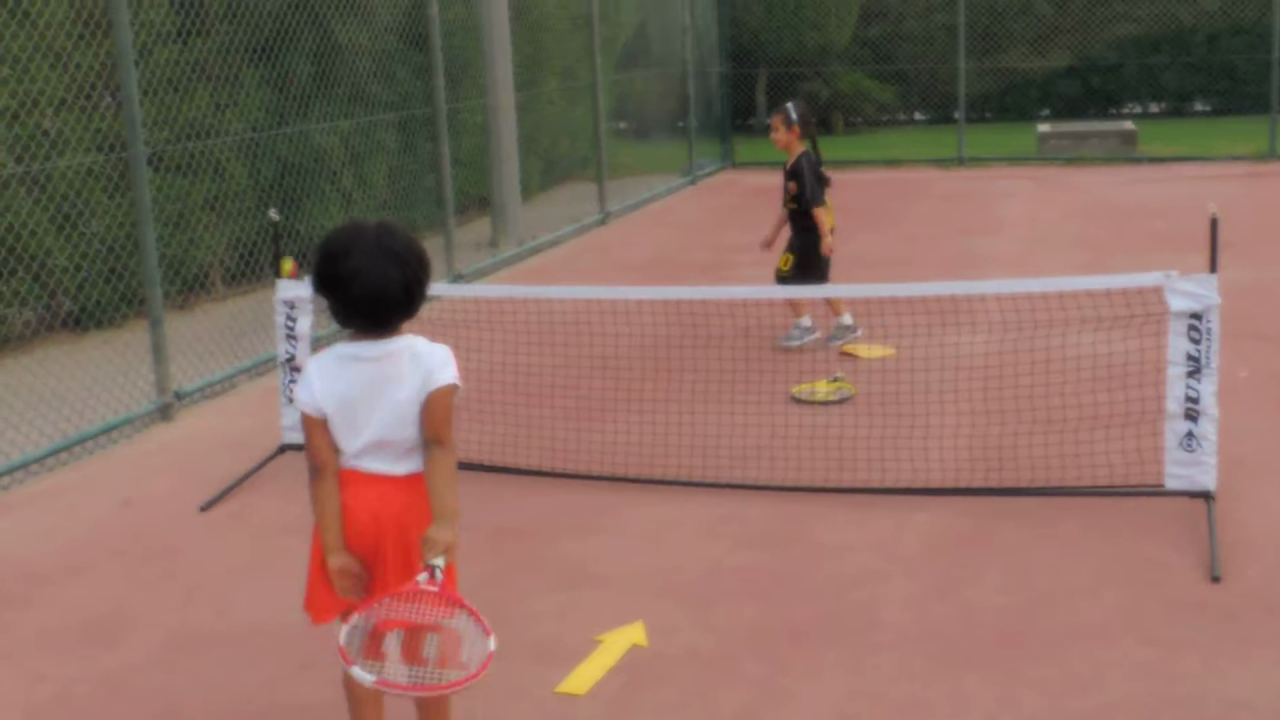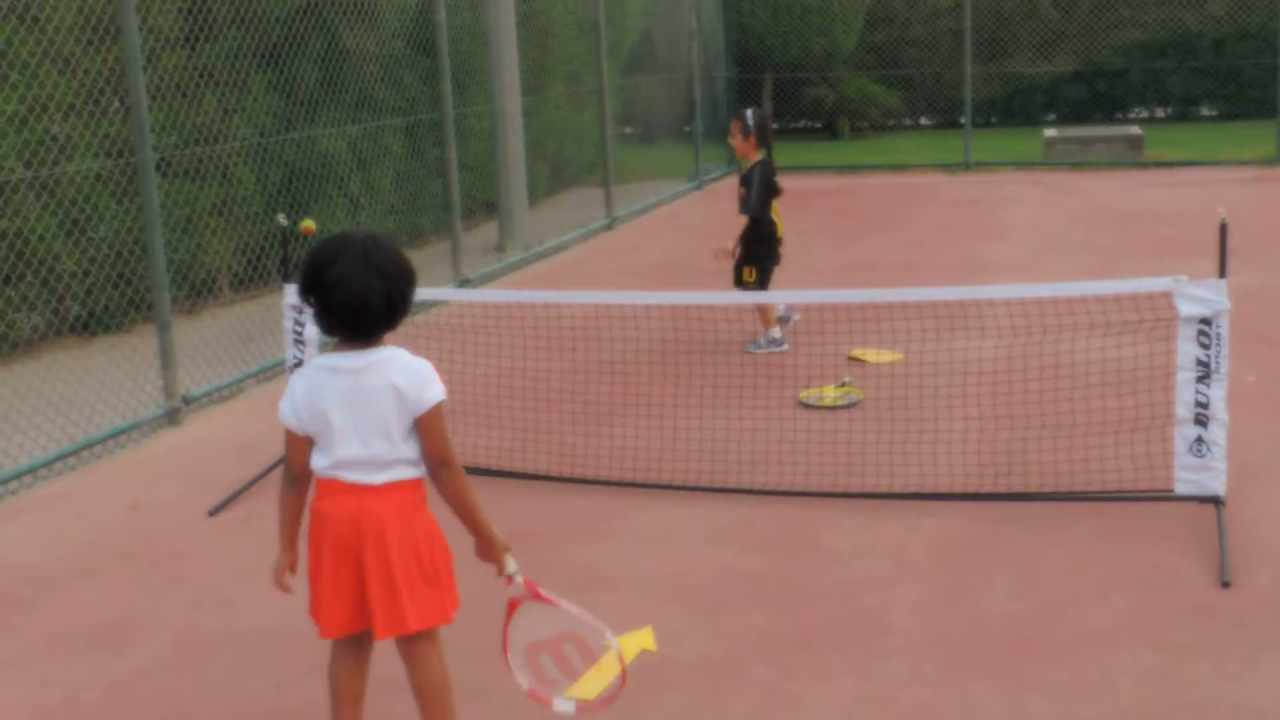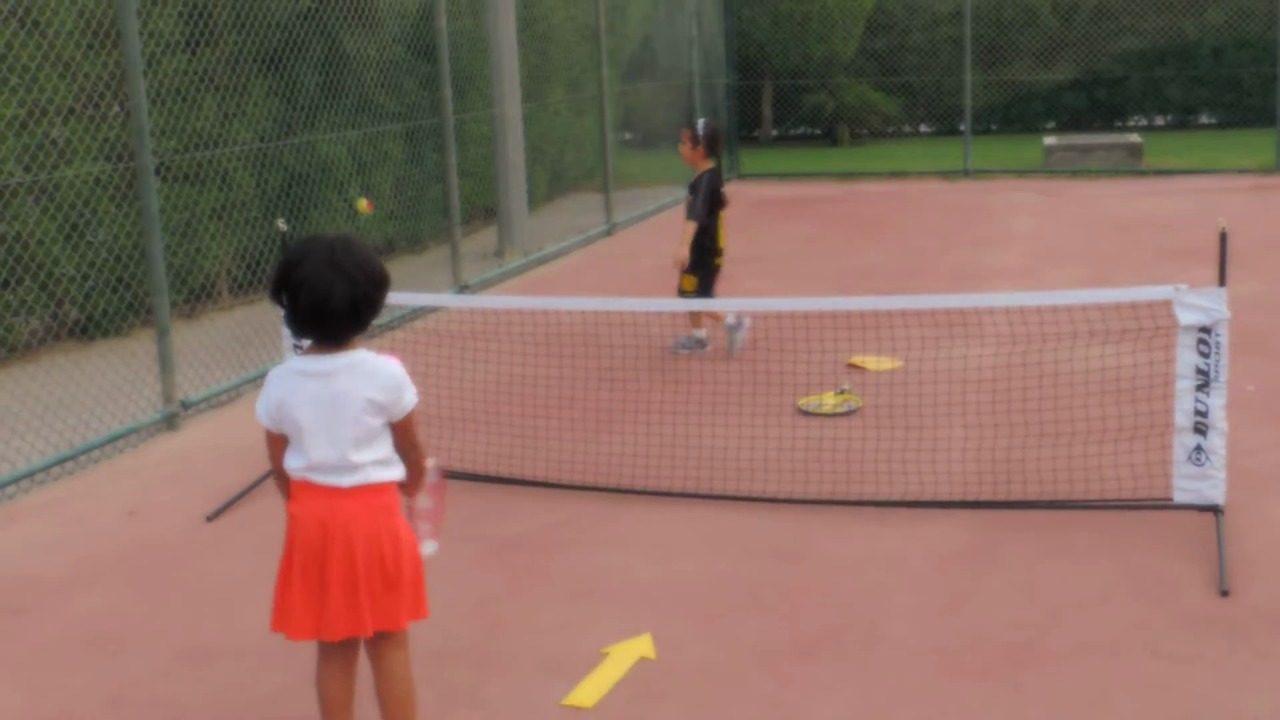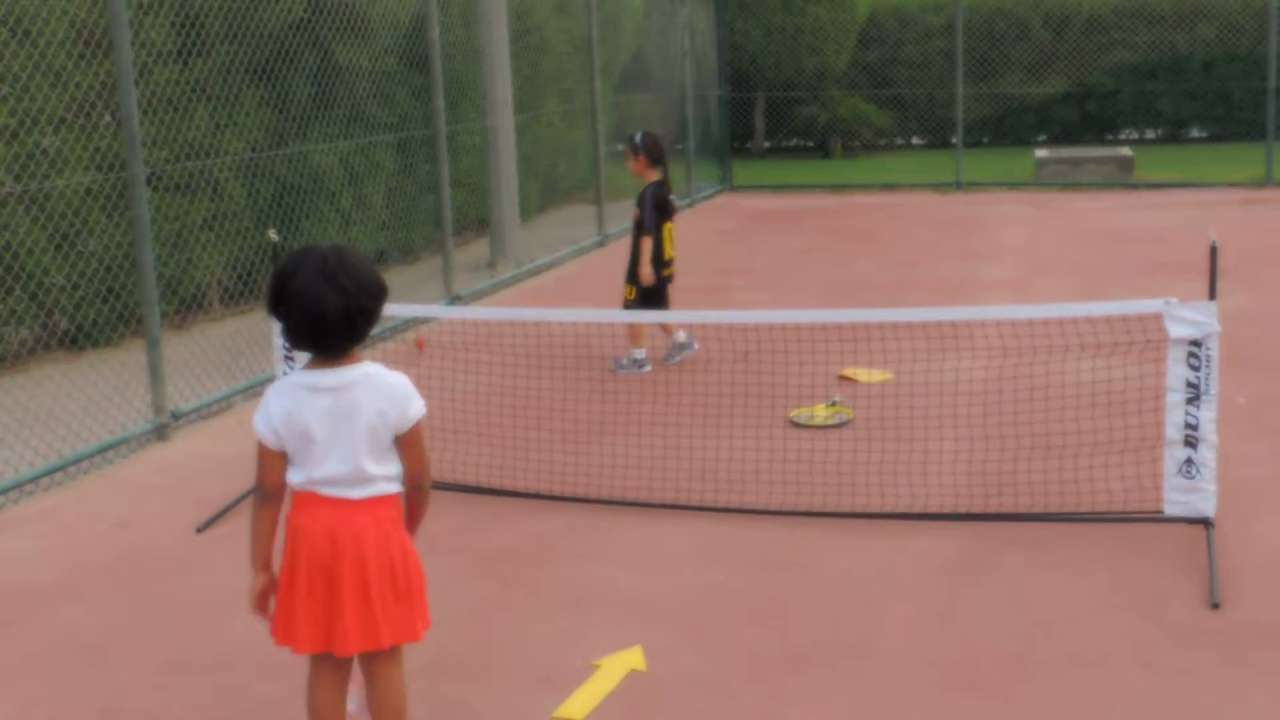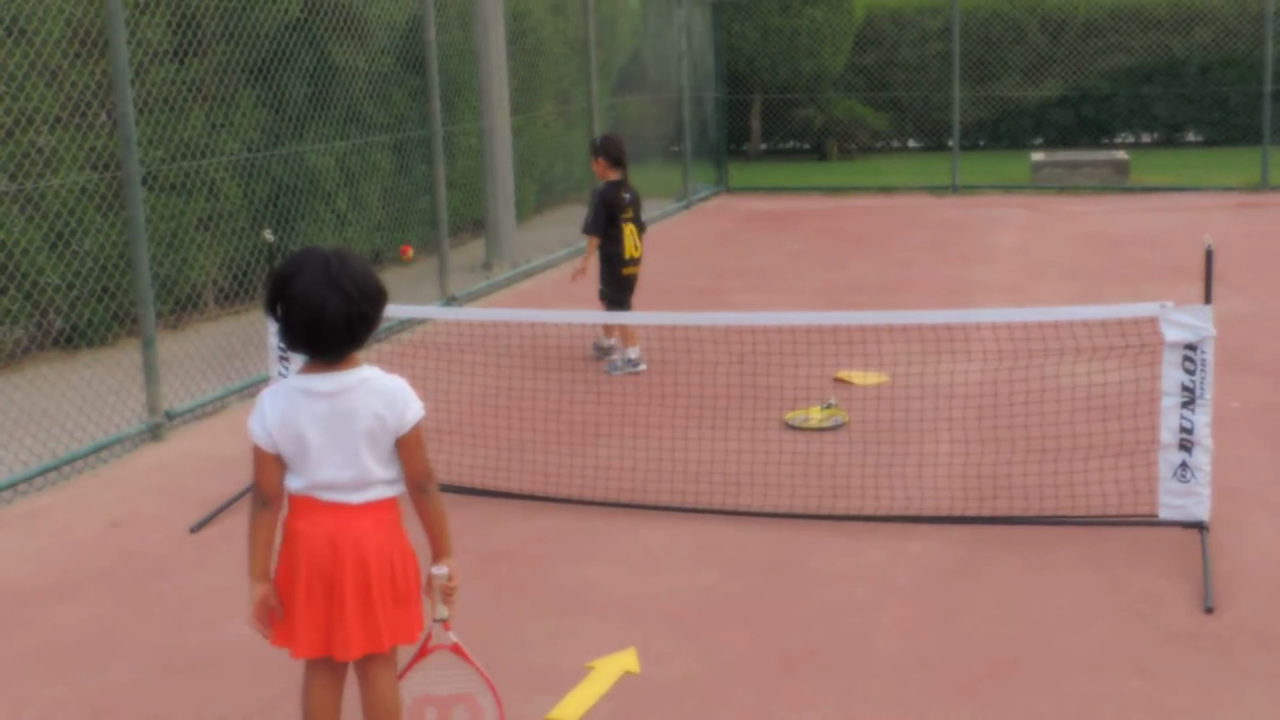
dt=0.3s
person 1, frame 1
left shoulder: (321, 370)
right shoulder: (432, 359)
left elbow: (322, 465)
right elbow: (437, 443)
left wrist: (334, 547)
right wrist: (447, 521)
left hip: (351, 510)
right hip: (412, 507)
person 1, frame 2
left shoulder: (305, 382)
right shoulder: (413, 374)
left elbow: (295, 475)
right elbow: (441, 464)
left wrist: (286, 545)
right wrist: (484, 533)
left hip: (336, 517)
right hip: (399, 516)
left knee: (350, 641)
right knee: (420, 642)
person 1, frame 3
left shoulder: (279, 384)
right shoulder: (385, 374)
left elbow: (280, 469)
right elbow: (410, 452)
right wrist: (416, 483)
left hip: (311, 520)
right hip: (374, 518)
left knee: (333, 647)
right knee: (388, 645)
person 1, frame 4
left shoulder: (280, 398)
right shoulder: (393, 388)
left elbow: (268, 492)
right elbow: (418, 481)
left wrist: (261, 568)
right wrist: (405, 533)
left hip: (313, 534)
right hip: (378, 532)
left knee: (327, 661)
right knee: (382, 660)
person 1, frame 5
left shoulder: (275, 403)
right shoulder: (391, 392)
left elbow: (266, 499)
right elbow: (421, 484)
left wrist: (260, 576)
right wrist: (443, 555)
left hip: (311, 539)
right hip: (374, 537)
left knee: (322, 664)
right knee: (377, 663)
person 2, frame 1
left shoulder: (805, 163)
right shoulder: (794, 163)
left elbow: (816, 201)
right elbow: (790, 205)
left wrist: (826, 233)
right wrist: (774, 233)
left hip: (810, 234)
right hip: (806, 232)
left knee: (787, 278)
right knee: (817, 282)
left ankle: (805, 325)
right ankle: (846, 324)
person 2, frame 2
left shoulder: (757, 172)
right shoulder: (757, 169)
left elbow: (748, 209)
left wrist: (735, 240)
right wrist: (739, 242)
left hip: (761, 240)
right hip: (763, 240)
left knee: (754, 289)
right knee: (749, 285)
left ankle: (774, 337)
right ankle: (781, 313)
person 2, frame 3
left shoulder: (704, 181)
right shoulder: (708, 177)
left elbow: (694, 216)
left wrist: (683, 247)
right wrist: (687, 247)
left hip: (704, 250)
right hip: (707, 247)
left knee: (693, 296)
right knee: (694, 295)
left ankle: (733, 321)
right ankle: (698, 336)
person 2, frame 4
left shoulder: (649, 194)
right shoulder: (662, 189)
left elbow: (648, 232)
left wrist: (644, 264)
left hip: (647, 262)
right hip: (663, 261)
left knee: (634, 309)
right knee: (655, 306)
left ankle: (638, 357)
right ankle: (681, 340)
person 2, frame 5
left shoulder: (603, 194)
right shoulder: (632, 193)
left elbow: (595, 233)
right elbow: (641, 230)
left wrist: (585, 261)
right wrist: (638, 260)
left hip: (614, 263)
right hip: (633, 262)
left knee: (619, 309)
right knee: (610, 303)
left ankle: (634, 357)
right ankle: (608, 343)
